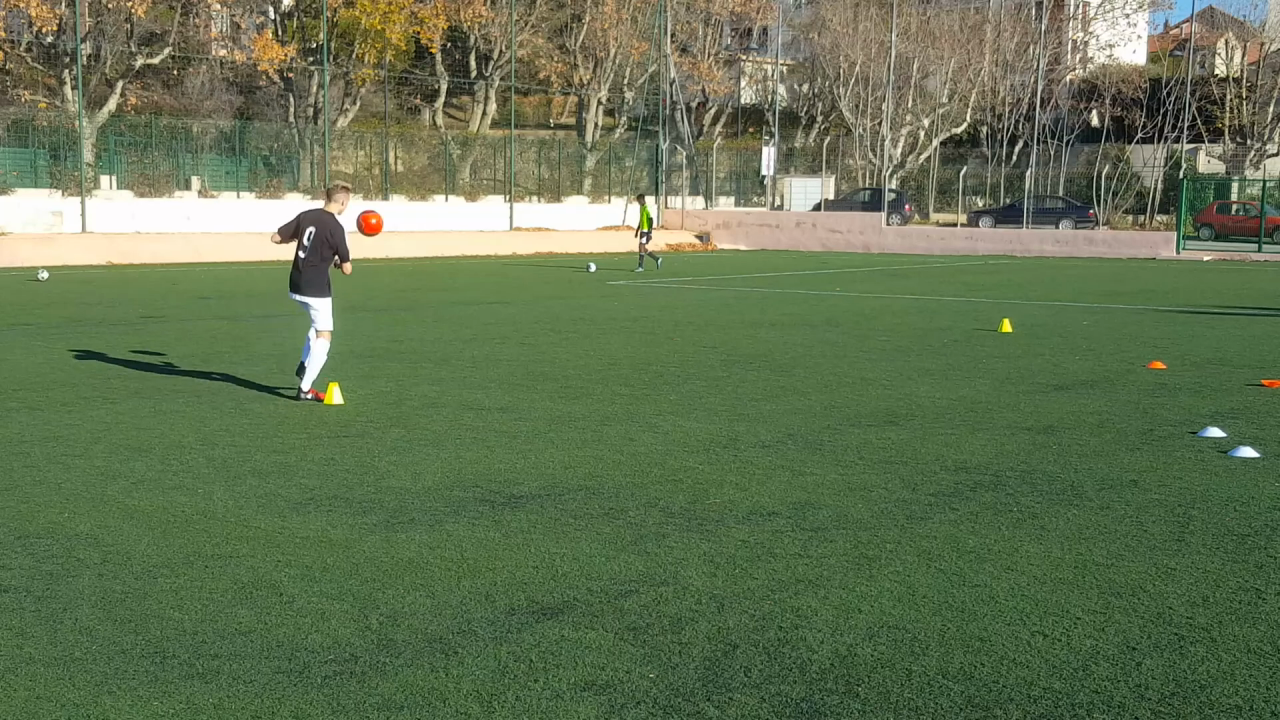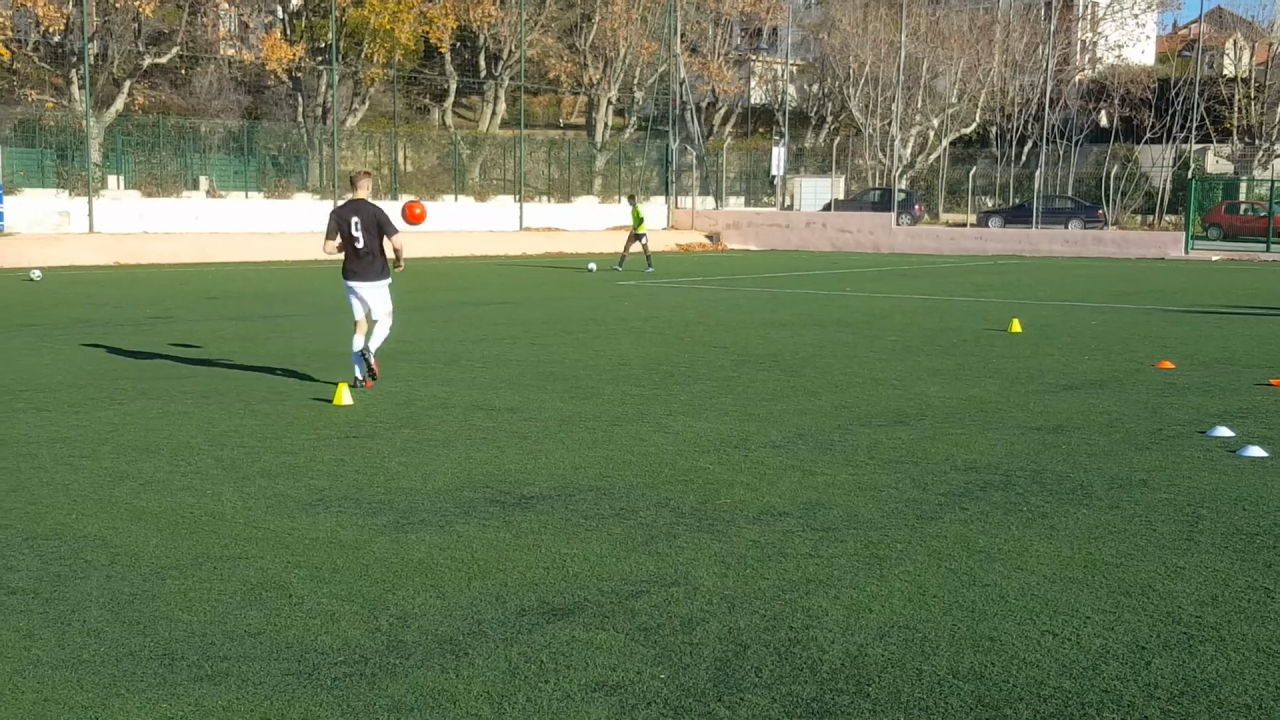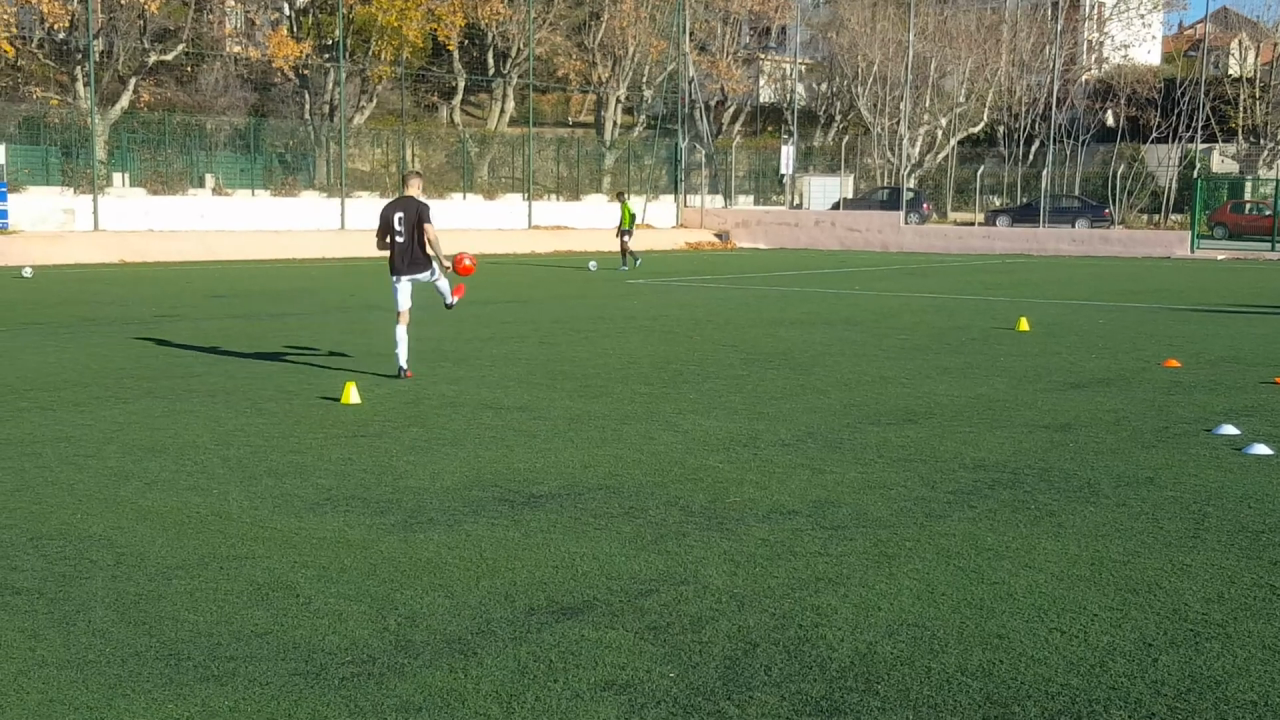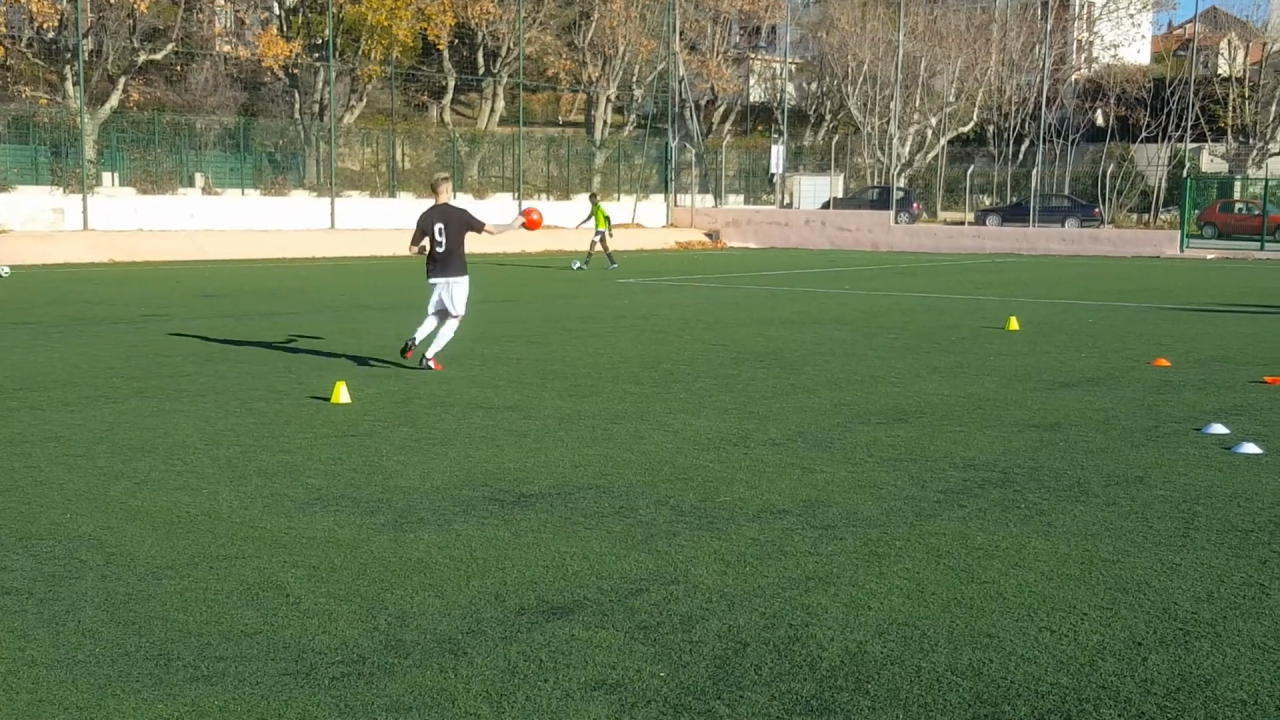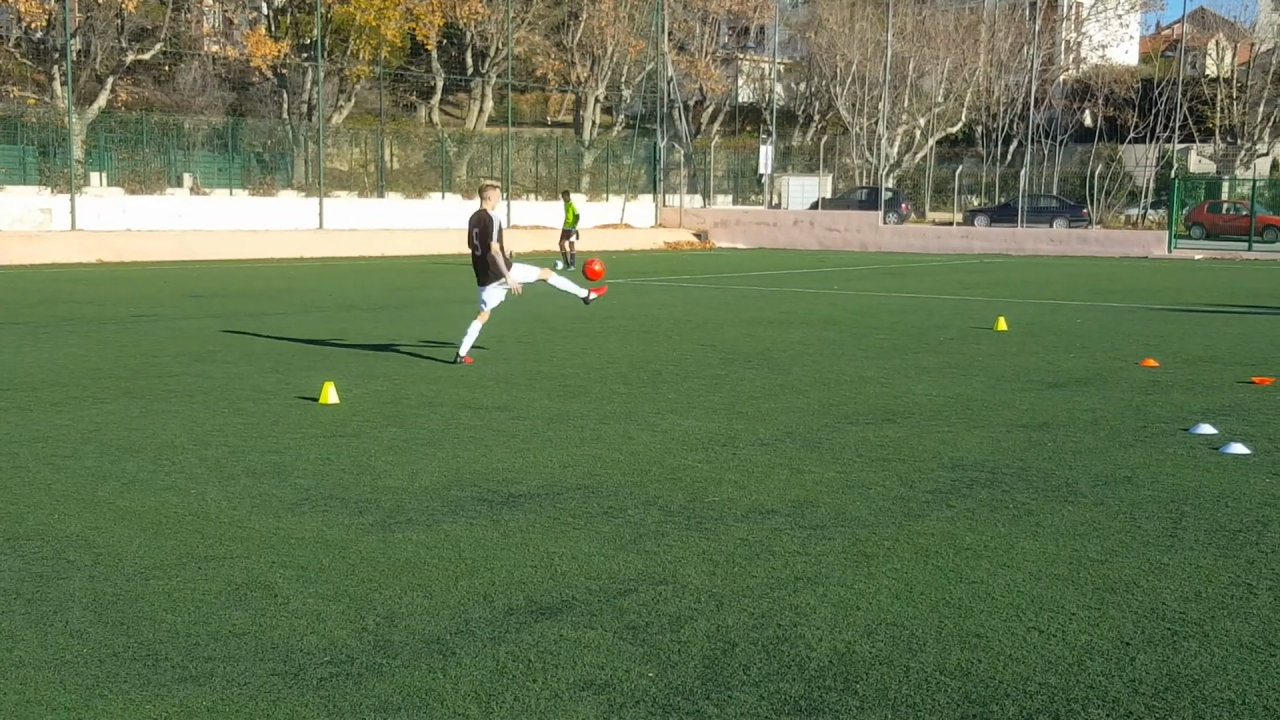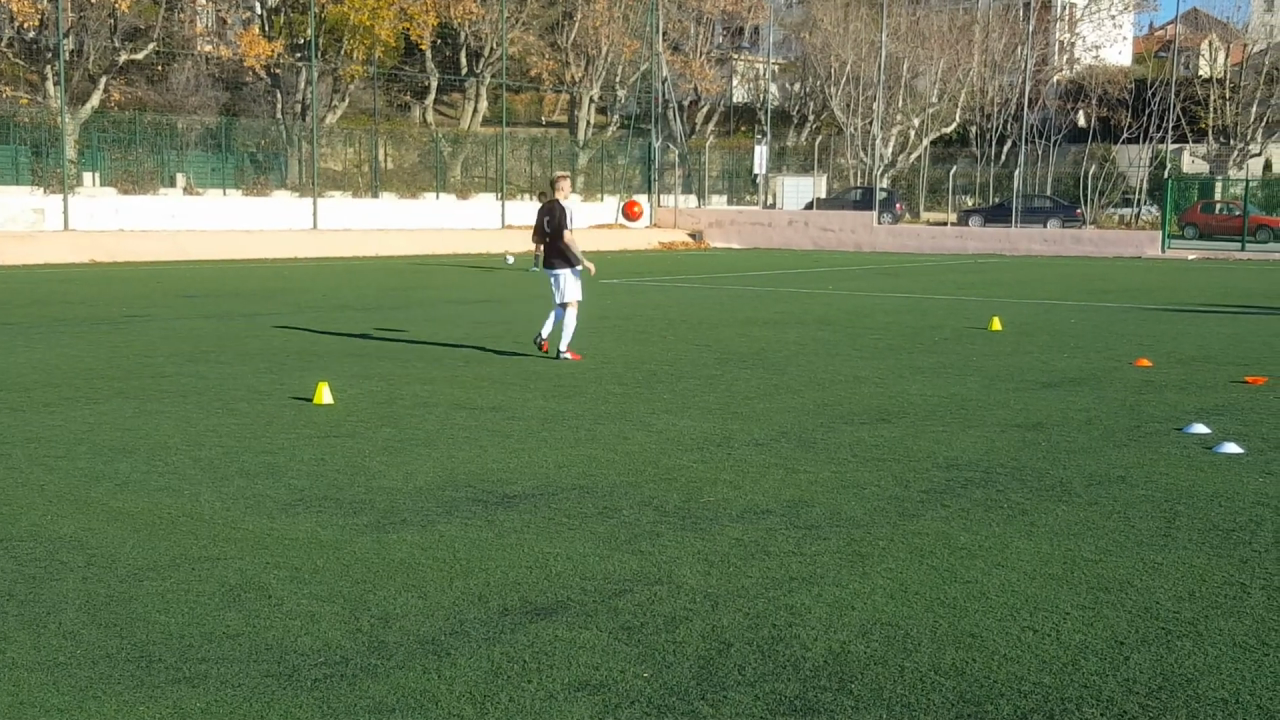
dt=0.3s
person 1, frame 1
left shoulder: (305, 217)
right shoulder: (336, 228)
left elbow: (276, 238)
right elbow: (347, 269)
right wrist: (341, 264)
left hip: (296, 286)
right hip: (317, 289)
left knee: (318, 329)
right knee: (324, 336)
left ankle: (306, 363)
right ankle: (305, 390)
person 1, frame 2
left shoulder: (338, 213)
right shoulder: (376, 212)
left elbow: (328, 249)
right elbow: (396, 243)
right wrist: (400, 261)
left hip: (351, 277)
right hip: (376, 276)
left knee: (360, 325)
right knee: (385, 321)
left ankle: (359, 376)
right ankle: (369, 351)
person 1, frame 3
left shoulder: (387, 209)
right shoulder: (421, 206)
left elbow: (380, 244)
right elbow: (430, 233)
right wrist: (443, 260)
left hip: (398, 271)
right hip: (420, 267)
left knee: (402, 319)
right knee: (439, 268)
left ankle: (402, 366)
right ankle: (449, 299)
person 1, frame 4
left shoulder: (425, 217)
right shoulder: (460, 214)
left elbow: (412, 249)
right elbow: (491, 230)
left wrist: (424, 249)
right wrist: (513, 225)
left hip: (436, 275)
right hip: (456, 274)
left knee: (438, 316)
right knee: (454, 318)
left ankle: (415, 340)
right ankle: (428, 357)
person 1, frame 5
left shoulder: (473, 219)
right shoulder: (491, 219)
right elbow: (494, 250)
right wrist: (508, 277)
left hip: (484, 279)
right hip: (500, 274)
left knee: (483, 316)
right knee: (546, 273)
left ankle: (462, 353)
right ankle: (586, 294)
person 1, frame 6
left shoulder: (543, 209)
right shoulder: (563, 209)
left elbow: (537, 238)
right elbow: (567, 238)
right wrist: (585, 261)
left hip: (550, 265)
right hip: (566, 264)
left knee: (562, 305)
right knee: (572, 306)
left ankle: (544, 335)
right ankle: (563, 350)
